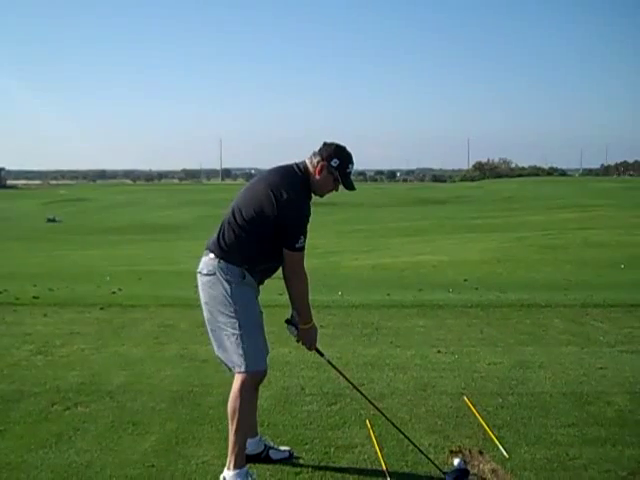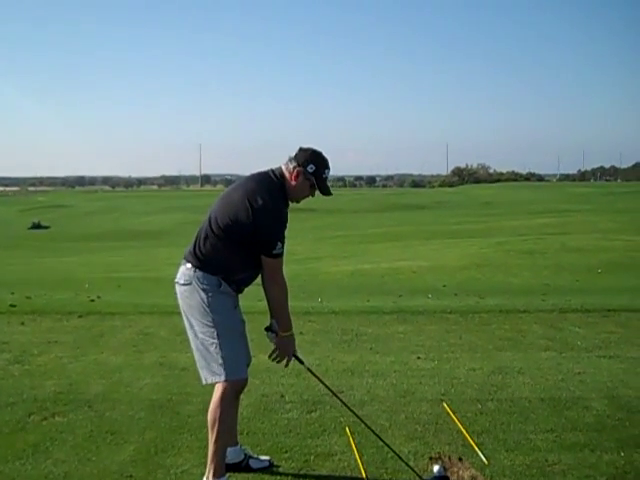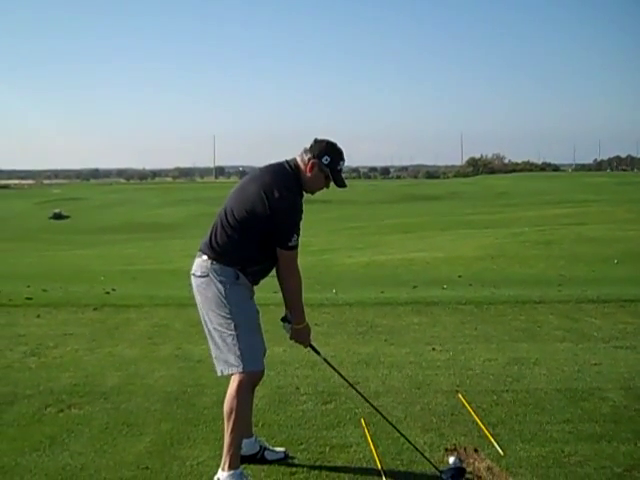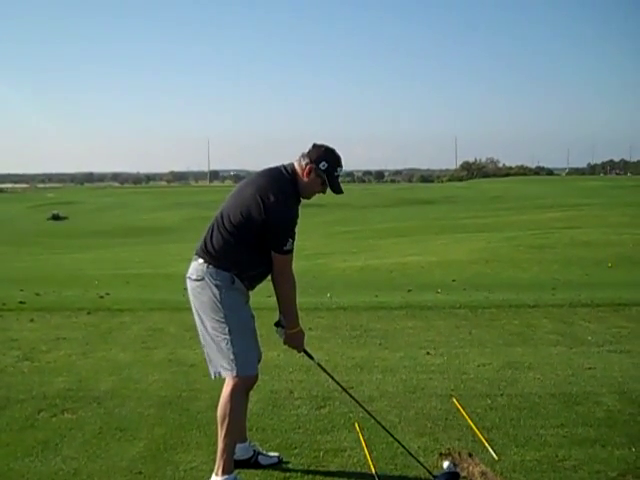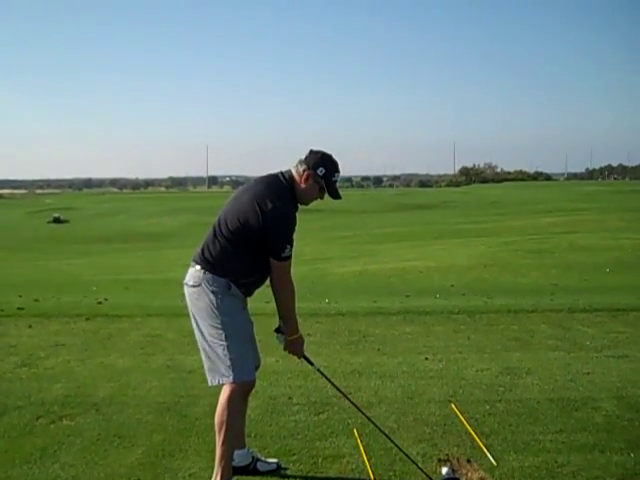
dt=1s
person 1, frame 1
left shoulder: (285, 179)
right shoulder: (294, 197)
left elbow: (287, 261)
right elbow: (295, 270)
left wrist: (295, 311)
right wrist: (306, 322)
left hip: (233, 274)
right hip: (227, 276)
left knee: (253, 365)
right knee: (250, 370)
left ankle: (251, 443)
person 1, frame 2
left shoulder: (261, 186)
right shoulder: (271, 205)
left elbow: (265, 269)
right elbow: (273, 278)
left wrist: (277, 321)
right wrist: (286, 332)
left hip: (212, 283)
right hip: (205, 285)
left knee: (234, 374)
right knee: (230, 379)
left ankle: (231, 452)
person 1, frame 3
left shoulder: (275, 176)
right shoulder: (285, 195)
left elbow: (279, 259)
right elbow: (288, 269)
left wrist: (291, 313)
right wrist: (299, 321)
left hip: (224, 273)
right hip: (222, 277)
left knee: (250, 365)
right knee: (247, 370)
left ankle: (246, 443)
person 1, frame 4
left shoulder: (272, 180)
right shoulder: (281, 199)
left elbow: (274, 265)
right elbow: (282, 273)
left wrist: (285, 319)
right wrist: (293, 326)
left hip: (220, 278)
right hip: (217, 281)
left knee: (245, 369)
right knee: (241, 375)
left ankle: (240, 449)
person 1, frame 5
left shoulder: (270, 187)
right shoulder: (279, 207)
right elbow: (281, 279)
right wrist: (292, 332)
left hip: (219, 285)
right hip: (215, 288)
left knee: (244, 375)
right knee: (237, 381)
